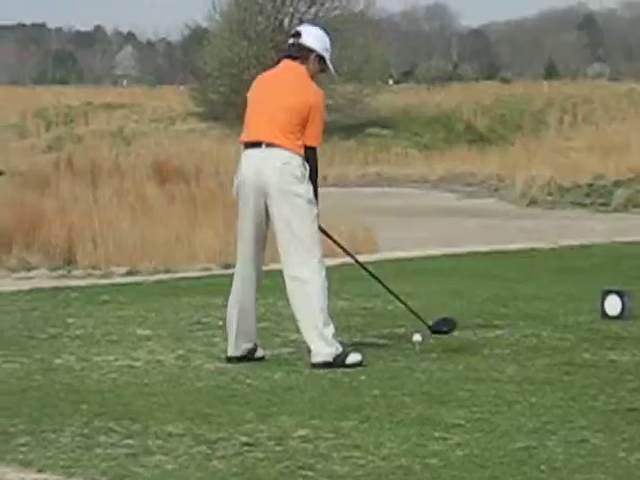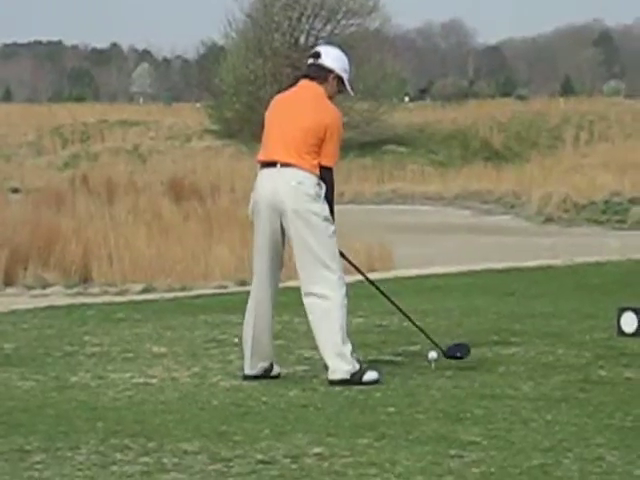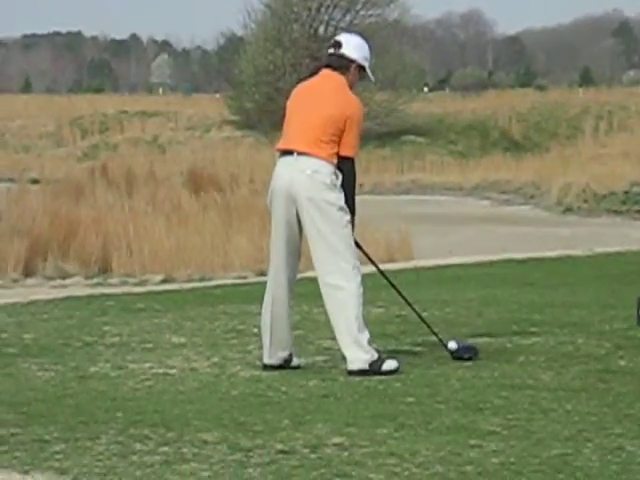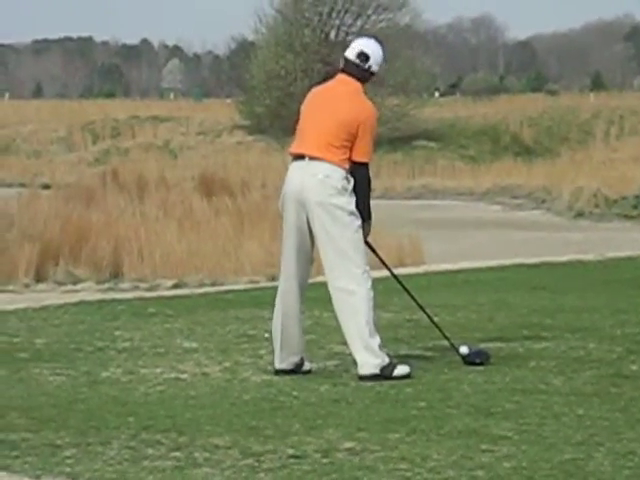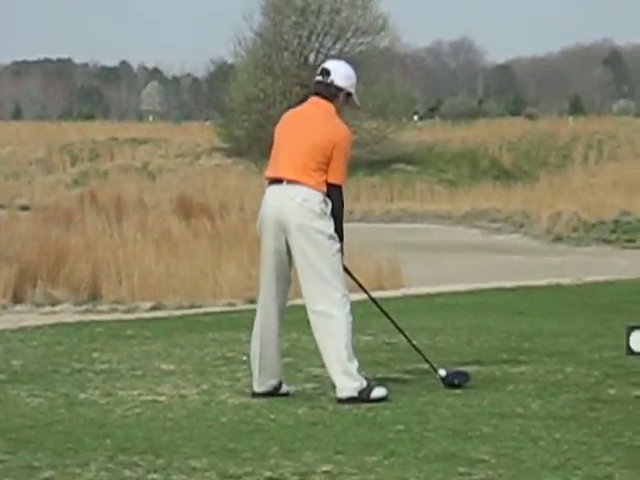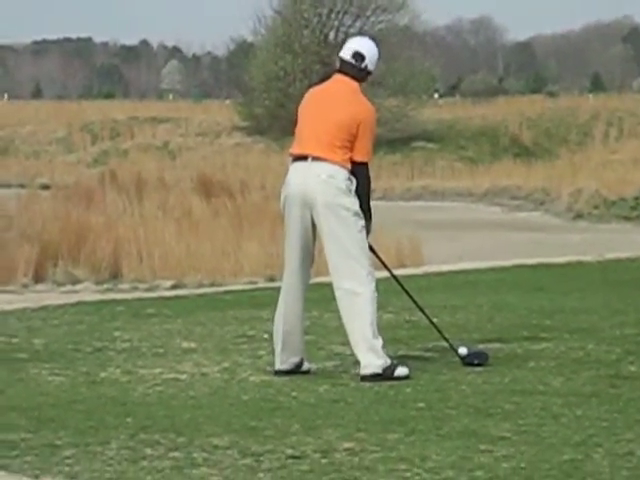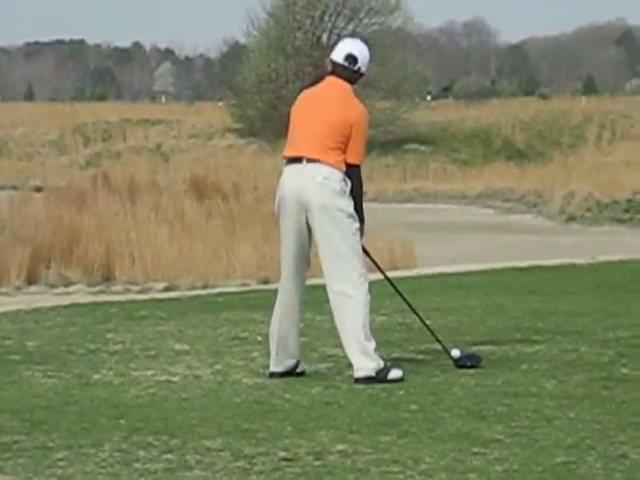
dt=0.7s
person 1, frame 1
left shoulder: (261, 81)
right shoulder: (312, 93)
right elbow: (310, 152)
right wrist: (313, 201)
left hip: (250, 164)
right hip: (284, 167)
left knee: (247, 261)
right knee: (305, 263)
left ankle: (240, 344)
right ankle: (324, 349)
person 1, frame 2
left shoulder: (278, 100)
right shoulder: (329, 113)
right elbow: (325, 172)
right wrist: (330, 221)
left hip: (265, 183)
right hip: (300, 187)
left knee: (263, 279)
right knee: (325, 282)
left ankle: (257, 362)
right ankle: (342, 366)
person 1, frame 3
left shoulder: (300, 90)
right shoulder: (351, 103)
right elbow: (346, 162)
right wrist: (350, 212)
left hip: (284, 173)
right hip: (317, 176)
left knee: (280, 270)
right knee: (341, 271)
left ankle: (276, 353)
right ankle: (360, 357)
person 1, frame 4
left shoulder: (315, 93)
right shoulder: (365, 109)
right elbow: (360, 169)
right wrist: (365, 217)
left hip: (296, 177)
right hip: (328, 182)
left knee: (292, 274)
right knee: (351, 275)
left ankle: (287, 357)
right ankle: (371, 362)
person 1, frame 5
left shoulder: (288, 117)
right shoulder: (339, 130)
right elbow: (334, 189)
right wrist: (338, 237)
left hip: (272, 200)
right hip: (306, 204)
left knee: (270, 297)
right knee: (329, 299)
left ankle: (265, 380)
right ankle: (349, 384)
person 1, frame 6
left shoulder: (312, 94)
right shoulder: (363, 108)
right elbow: (359, 167)
right wrist: (366, 214)
left hip: (297, 177)
right hip: (330, 181)
left knee: (294, 273)
right knee: (355, 275)
left ankle: (287, 357)
right ankle: (373, 361)
person 1, frame 7
left shoulder: (304, 97)
right shoulder: (356, 110)
right elbow: (352, 169)
right wrist: (359, 217)
left hip: (291, 179)
right hip: (325, 182)
left knee: (291, 275)
right knee: (348, 278)
left ankle: (282, 360)
right ankle: (366, 364)
